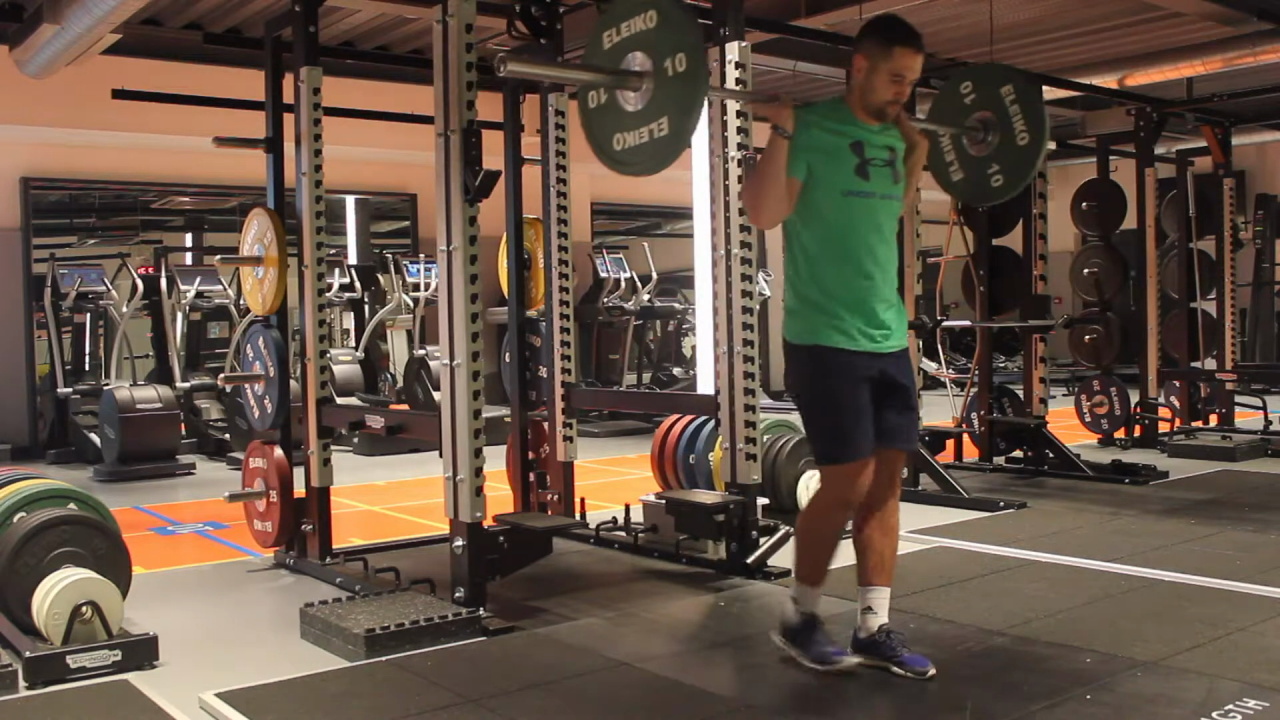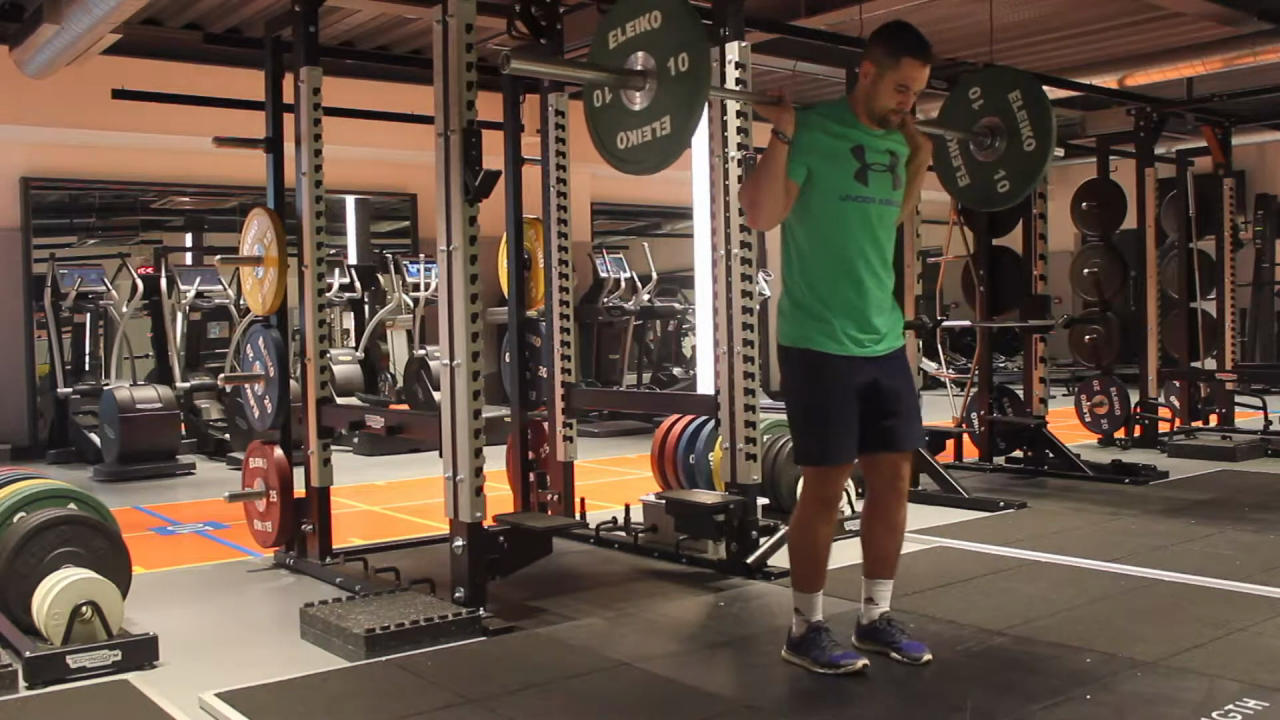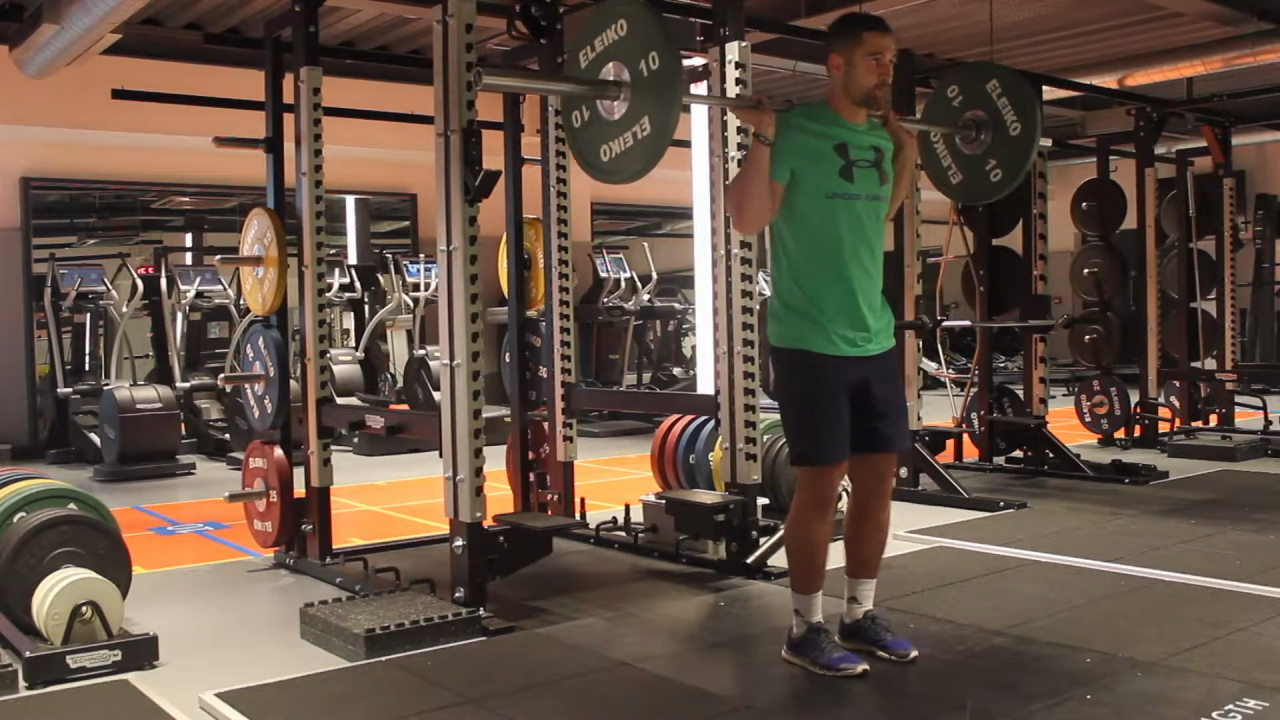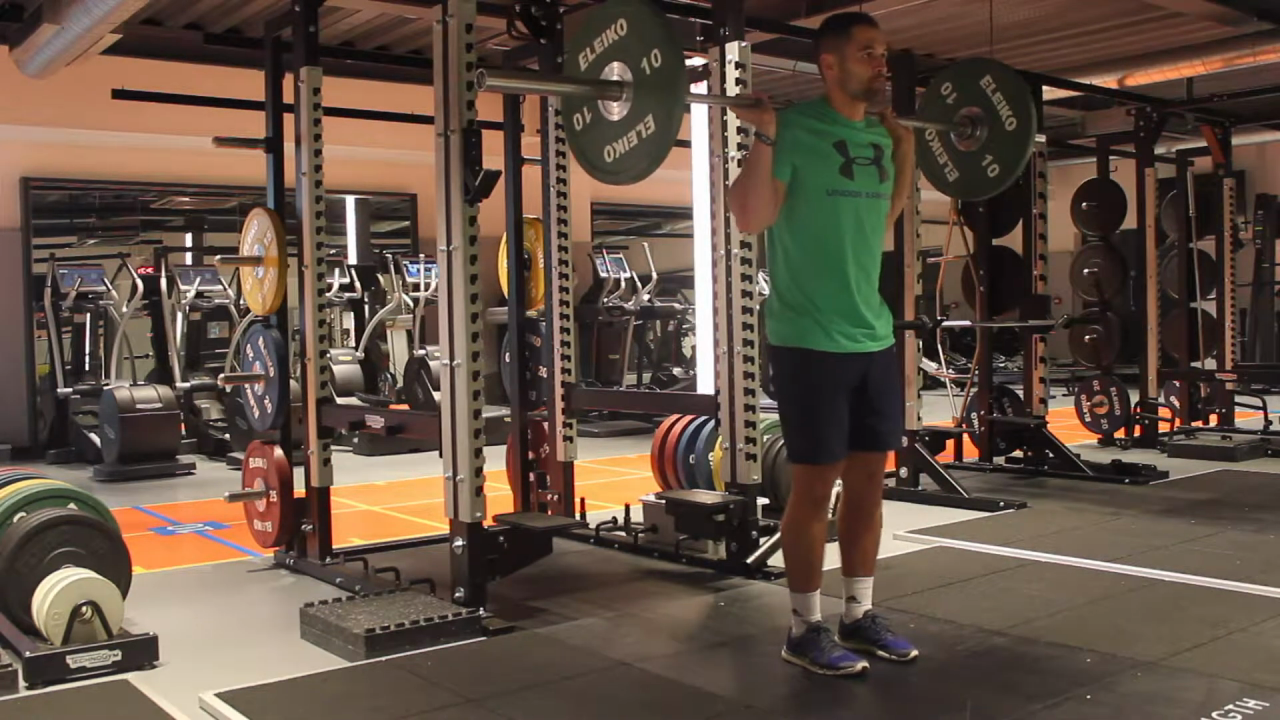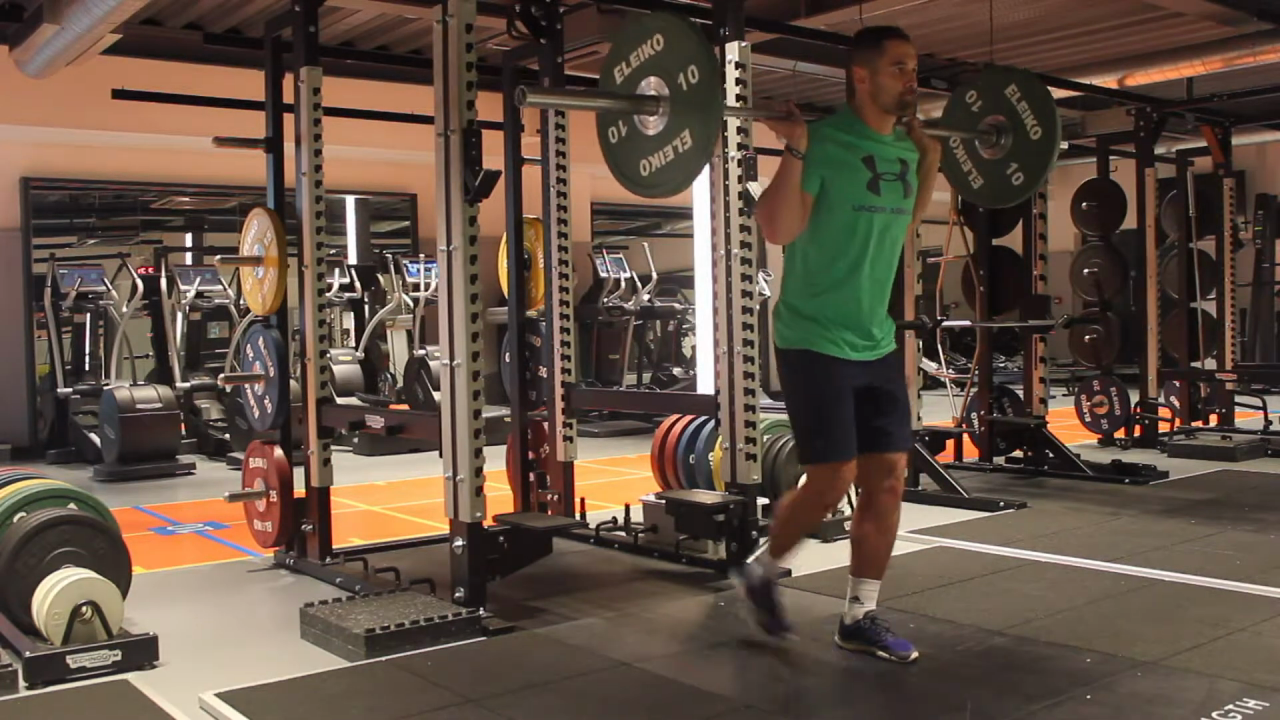
dt=1s
person 1, frame 1
left shoulder: (891, 136)
right shoulder: (812, 129)
right elbow: (763, 212)
left wrist: (917, 152)
right wrist: (780, 131)
left hip: (888, 338)
right hip: (825, 340)
left knee: (885, 484)
right knee: (849, 482)
left ankle: (874, 628)
right ankle: (800, 618)
person 1, frame 2
left shoulder: (894, 141)
right shoulder: (813, 129)
right elbow: (761, 214)
left wrist: (921, 157)
right wrist: (781, 133)
left hip: (883, 341)
right hip: (819, 343)
left knee: (893, 479)
right knee: (826, 484)
left ankle: (876, 617)
right ankle: (805, 628)
person 1, frame 3
left shoulder: (879, 140)
right shoulder: (795, 132)
right elbow: (748, 219)
left wrist: (906, 153)
right wrist: (762, 137)
left hip: (874, 339)
right hip: (811, 343)
left knee: (878, 480)
right knee: (821, 484)
left ankle: (859, 616)
right ankle: (806, 630)
person 1, frame 4
left shoulder: (877, 137)
right shoulder: (795, 128)
right elbow: (751, 218)
left wrist: (906, 149)
right wrist: (763, 135)
left hip: (873, 335)
right hip: (811, 340)
left knee: (868, 477)
right knee: (816, 482)
left ankle: (859, 615)
right ankle: (806, 628)
person 1, frame 5
left shoulder: (905, 147)
right shoulder: (829, 141)
right elbow: (779, 229)
left wrist: (928, 158)
right wrist: (793, 149)
left hip: (876, 344)
right hip: (816, 343)
left knee: (888, 478)
right knee: (831, 480)
left ankle: (861, 617)
right ankle: (760, 572)
